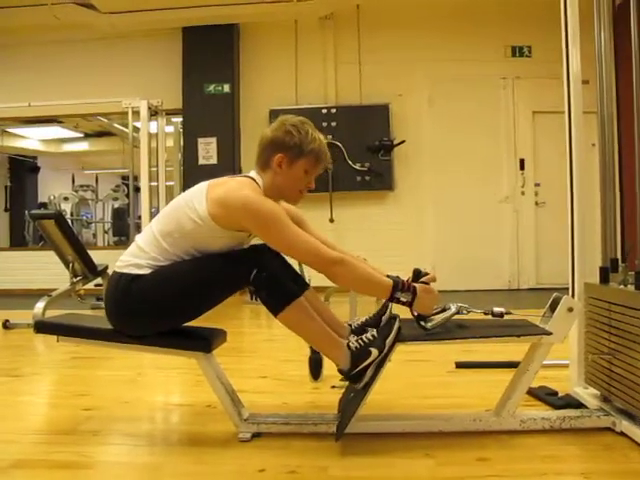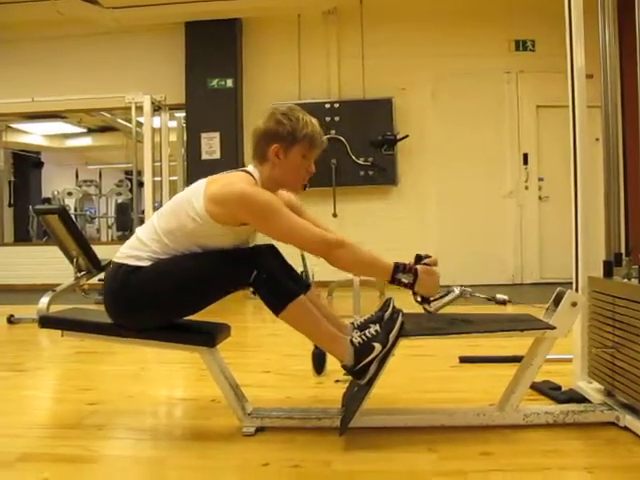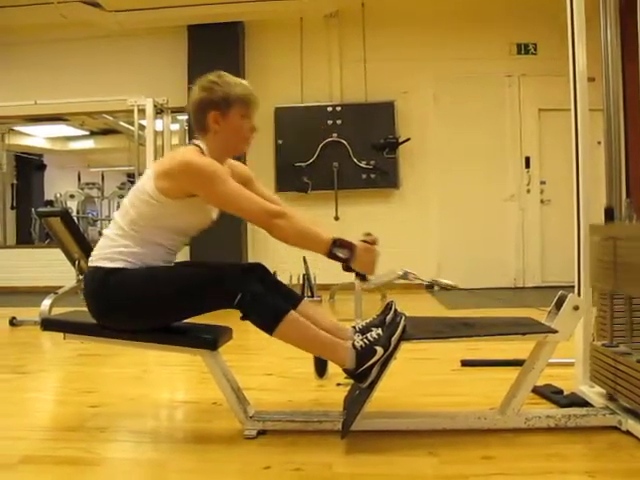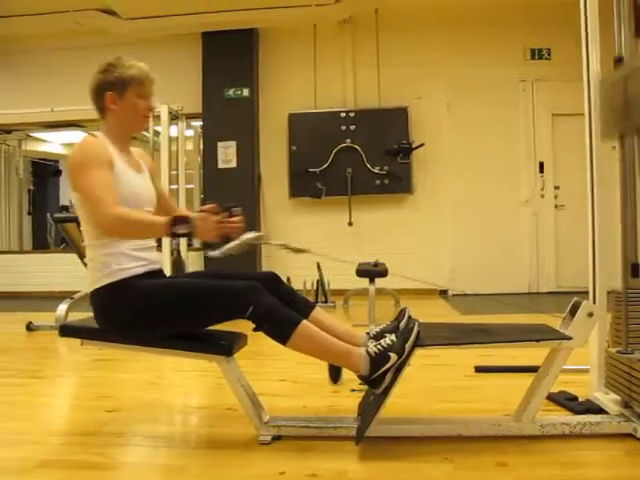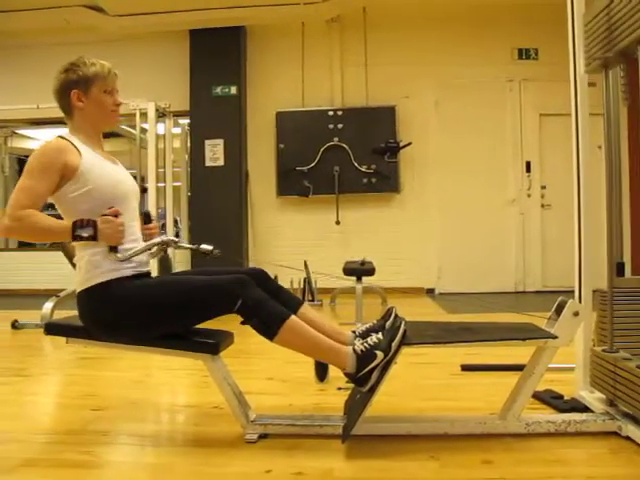
dt=0.4s
person 1, frame 1
left shoulder: (273, 205)
right shoulder: (246, 200)
left elbow: (337, 255)
right elbow: (329, 265)
left wrist: (398, 283)
right wrist: (405, 293)
left hip: (155, 288)
right hip: (132, 296)
left knee: (268, 265)
right knee: (261, 264)
left ankle: (346, 334)
right ankle: (348, 357)
person 1, frame 2
left shoulder: (275, 196)
right shoulder: (245, 193)
left elbow: (335, 241)
right elbow: (330, 249)
left wrist: (403, 269)
right wrist: (406, 275)
left hip: (155, 282)
right hip: (131, 288)
left knee: (266, 264)
right knee: (261, 263)
left ankle: (348, 333)
right ankle: (351, 353)
person 1, frame 3
left shoulder: (228, 169)
right shoulder: (192, 164)
left elbow: (282, 213)
right elbow: (269, 219)
left wrist: (347, 247)
right wrist: (345, 253)
left hip: (142, 279)
right hip: (113, 287)
left knee: (256, 278)
right knee: (242, 286)
left ankle: (351, 338)
right ankle: (350, 357)
person 1, frame 4
left shoulder: (140, 158)
right shoulder: (90, 150)
left elbow: (168, 212)
right elbow: (110, 220)
left wrist: (199, 223)
right wrist: (185, 225)
left hip: (150, 286)
right hip: (120, 297)
left knee: (267, 282)
right knee: (249, 297)
left ankle: (366, 342)
right ankle: (365, 364)
person 1, frame 5
left shoulder: (105, 157)
right shoulder: (58, 152)
left wrist: (137, 232)
right wrist: (87, 227)
left hip: (135, 283)
right hip: (108, 296)
left knee: (254, 279)
right knee: (238, 292)
left ankle: (352, 341)
right ankle: (352, 359)
